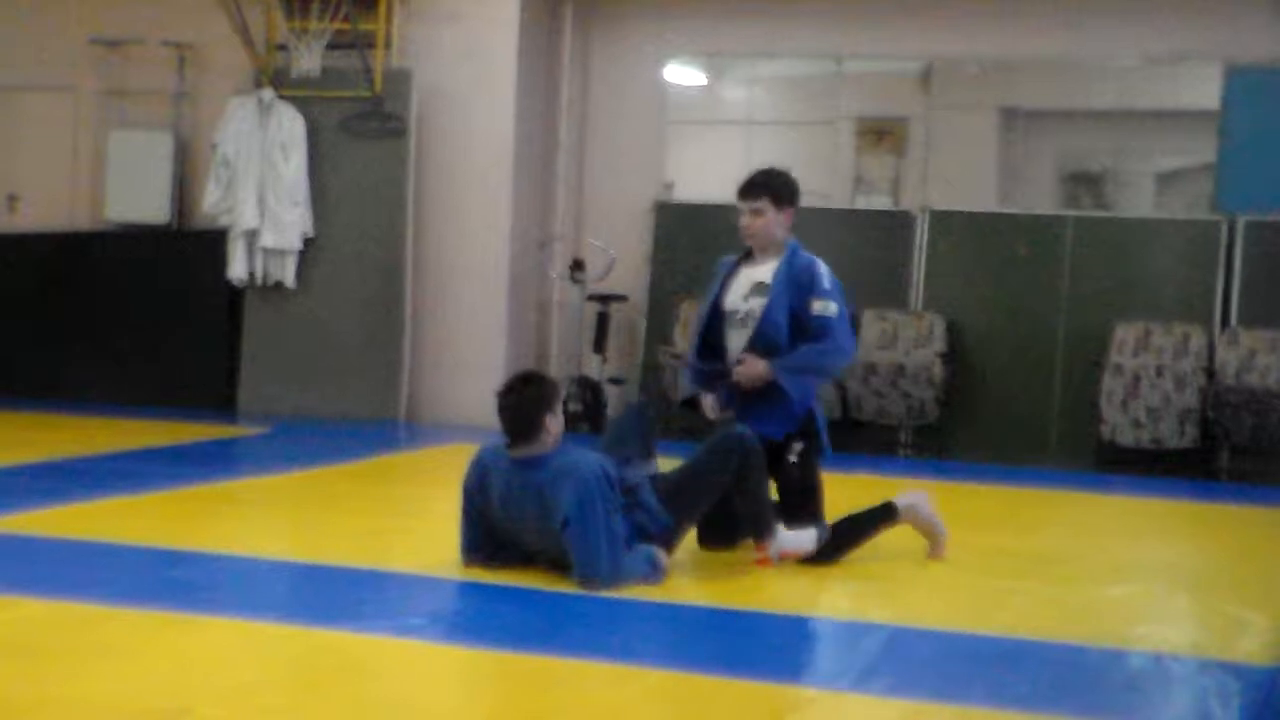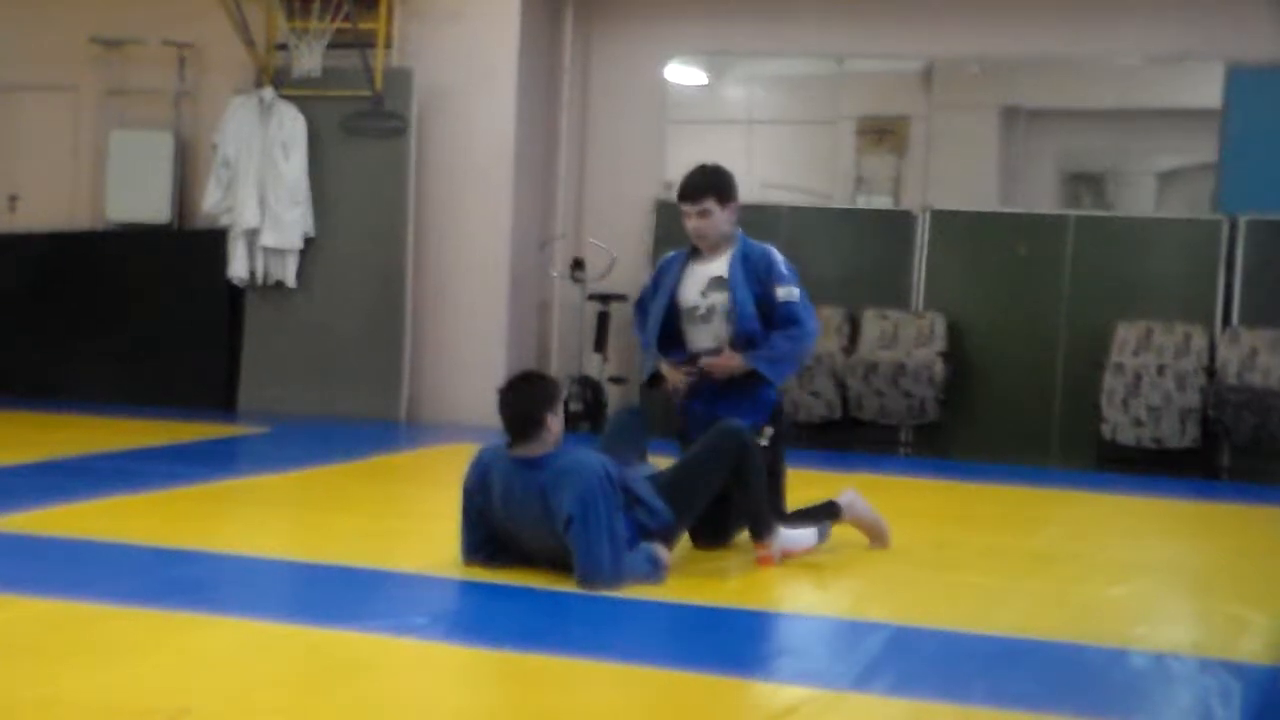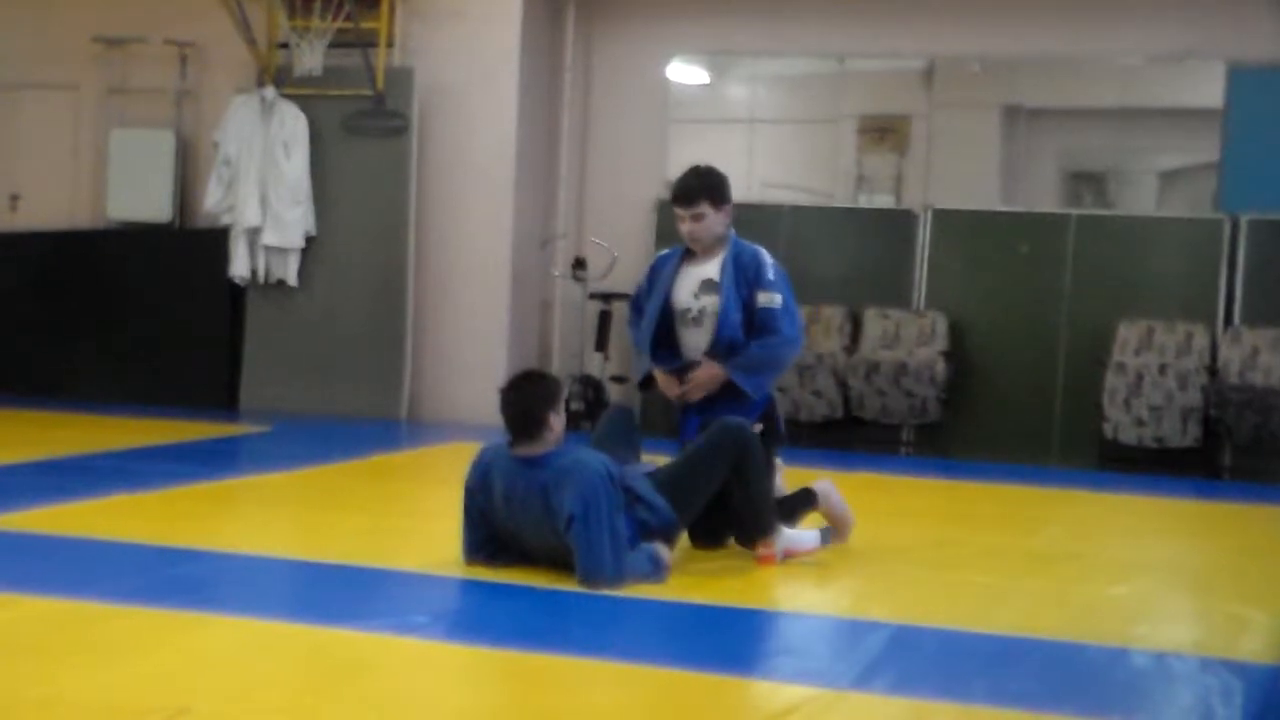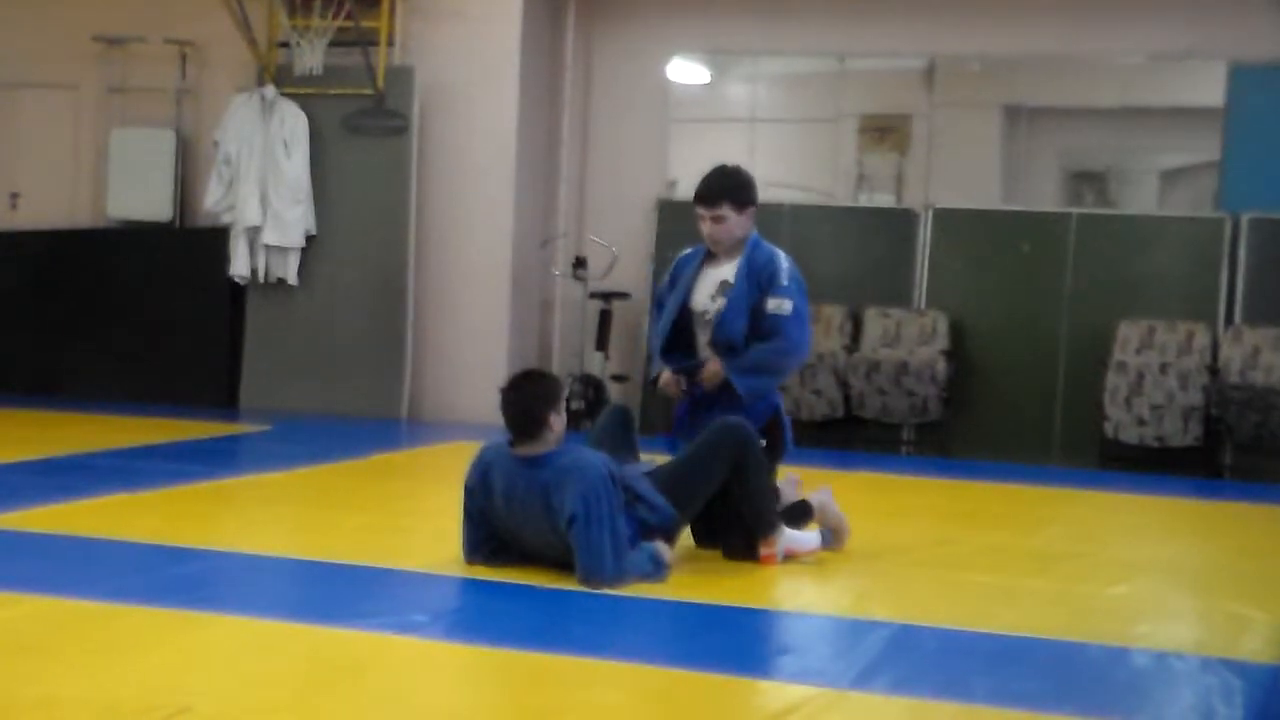
dt=0.4s
person 1, frame 1
left shoulder: (484, 466)
right shoulder: (577, 475)
left elbow: (479, 552)
right elbow: (600, 572)
left wrist: (547, 551)
right wrist: (650, 562)
right hip: (634, 528)
left knee: (639, 415)
right knee: (736, 442)
right ankle: (770, 541)
person 1, frame 2
left shoulder: (485, 465)
right shoulder: (582, 475)
left elbow: (478, 553)
right elbow: (602, 572)
left wrist: (540, 549)
right wrist: (651, 561)
right hip: (640, 526)
left knee: (631, 418)
right knee: (735, 436)
right ankle: (770, 540)
person 1, frame 3
left shoulder: (485, 465)
right shoulder: (583, 474)
left elbow: (479, 551)
right elbow: (604, 572)
left wrist: (544, 548)
right wrist: (653, 560)
left hip: (587, 517)
right hip: (644, 522)
left knee: (619, 416)
right knee: (734, 434)
right ankle: (771, 539)
person 1, frame 4
left shoulder: (486, 464)
right shoulder: (584, 473)
left elbow: (479, 551)
right elbow: (604, 571)
left wrist: (545, 548)
right wrist: (655, 558)
left hip: (584, 518)
right hip: (642, 523)
left knee: (617, 415)
right knee: (734, 435)
right ankle: (773, 538)
person 2, frame 1
left shoulder: (809, 274)
right shoulder: (728, 269)
left elbow: (837, 348)
right elbow: (706, 338)
left wrist: (772, 371)
right wrist: (706, 390)
left hip: (787, 422)
right hip: (736, 420)
right knee: (716, 537)
right ankle: (774, 509)
person 2, frame 2
left shoulder: (763, 260)
right shoulder: (671, 267)
left elbow: (802, 330)
right elbow: (645, 318)
left wrist: (746, 362)
right wrist: (661, 363)
left hip: (753, 410)
right hip: (698, 412)
right knee: (707, 536)
left ankle: (843, 508)
right ankle: (747, 507)
person 2, frame 3
left shoulder: (755, 264)
right shoulder: (666, 265)
left elbow: (784, 338)
right elbow: (640, 320)
left wrist: (724, 372)
right wrist: (656, 368)
left hip: (746, 410)
right hip: (694, 412)
right knee: (706, 534)
left ankle: (811, 499)
person 2, frame 4
left shoulder: (772, 267)
right shoulder: (688, 263)
left elbow: (790, 343)
right elbow: (661, 315)
left wrist: (727, 370)
right wrist: (665, 368)
left hip: (751, 415)
right hip: (697, 406)
right knee: (707, 531)
left ankle: (812, 509)
